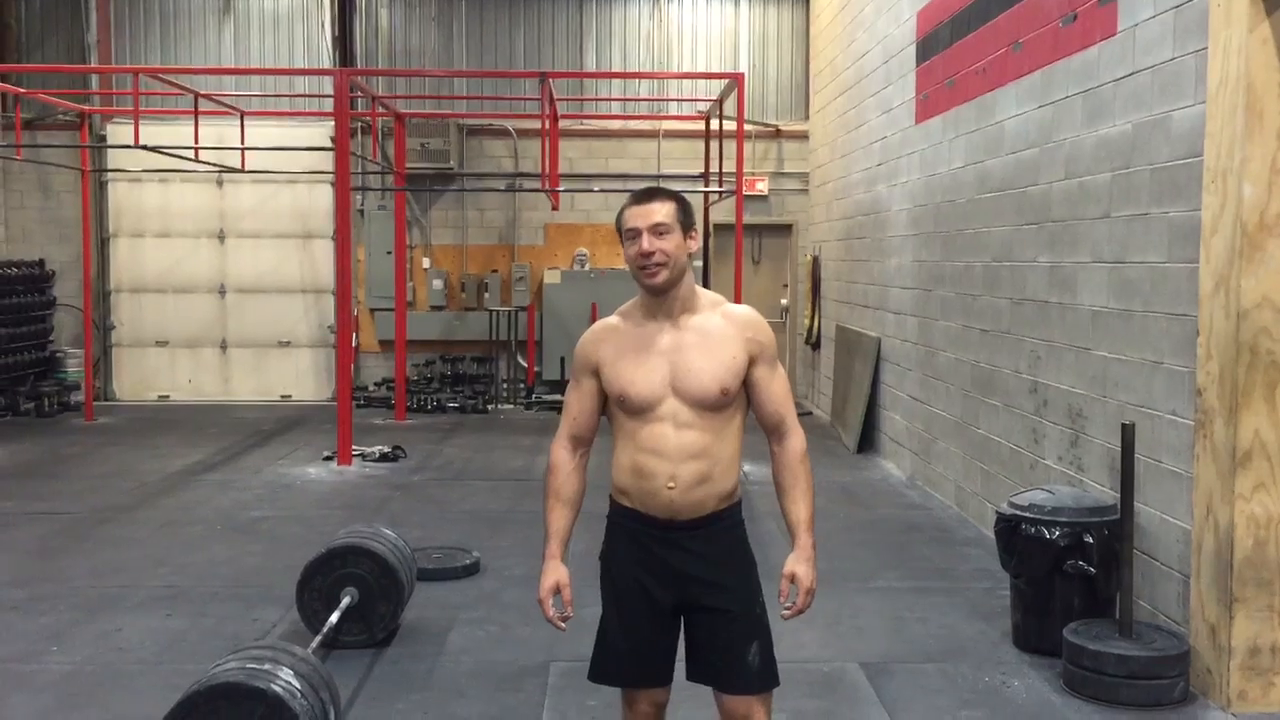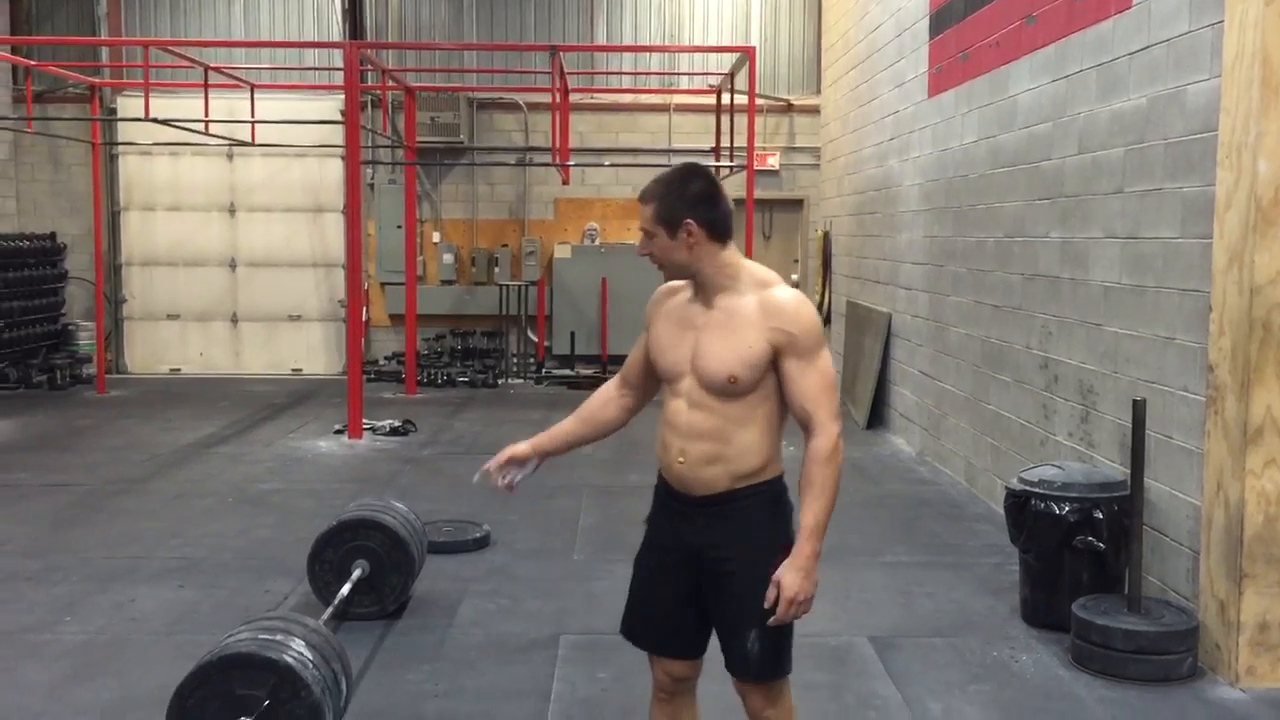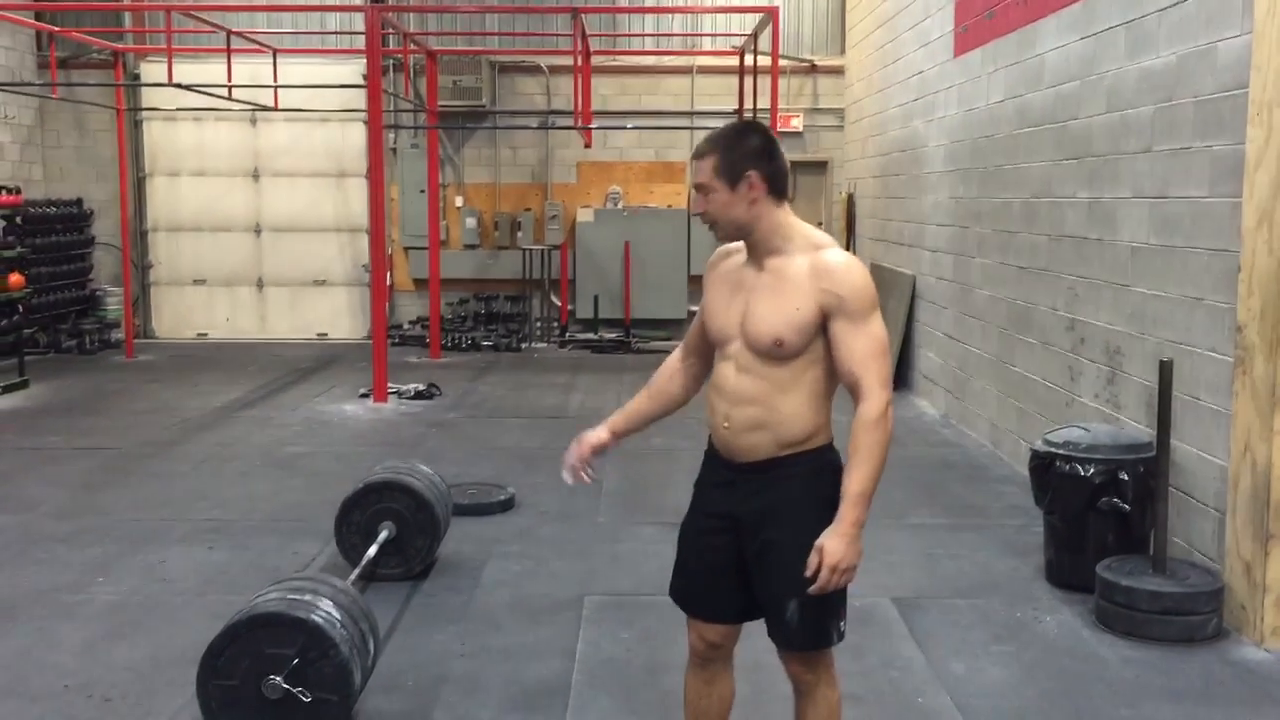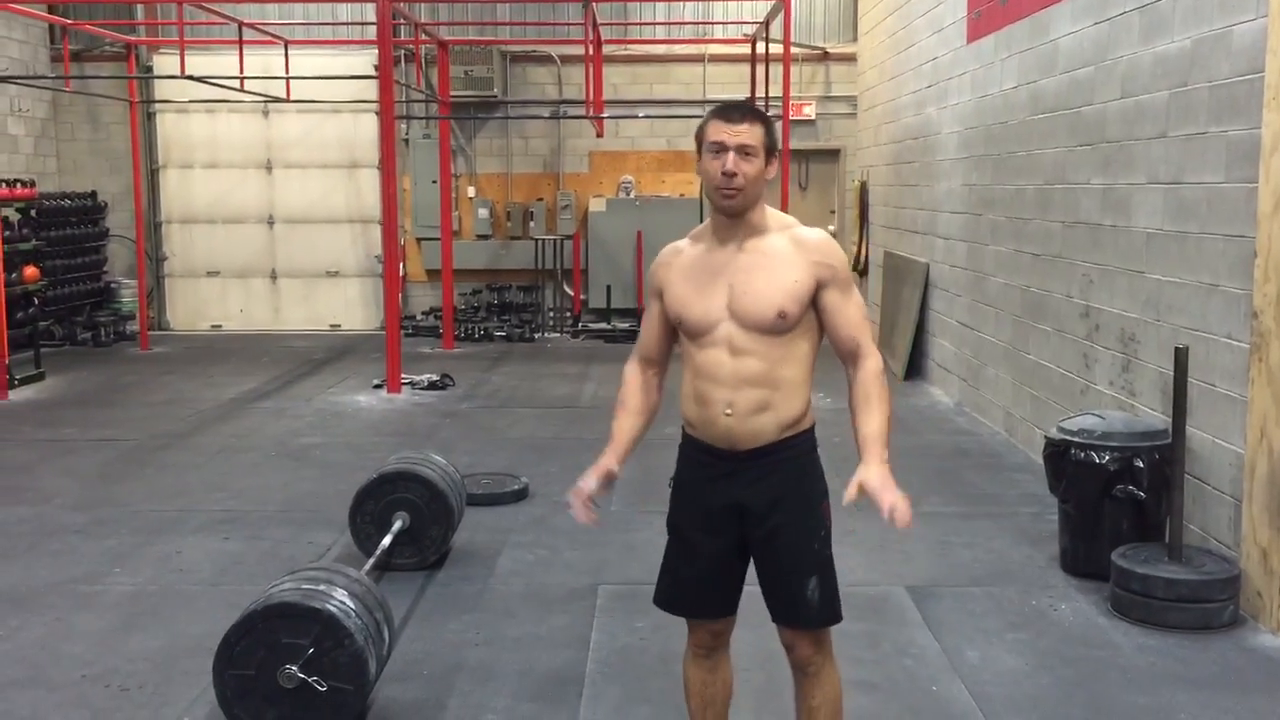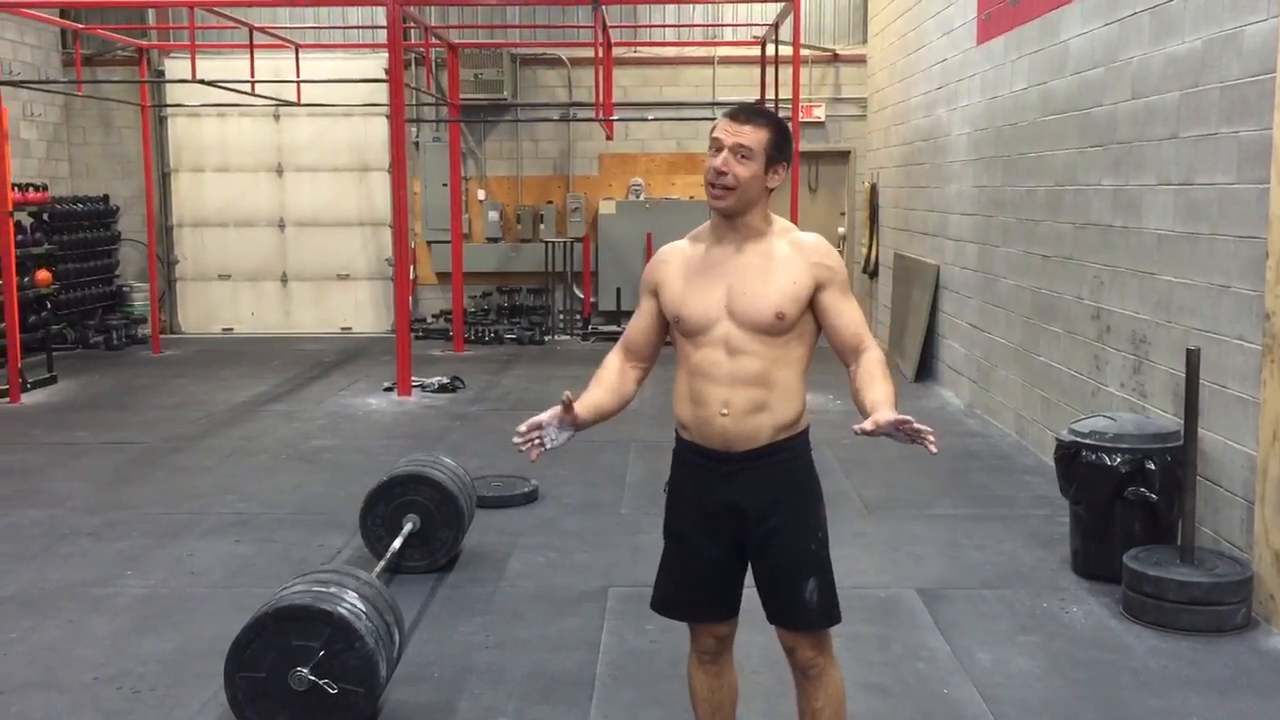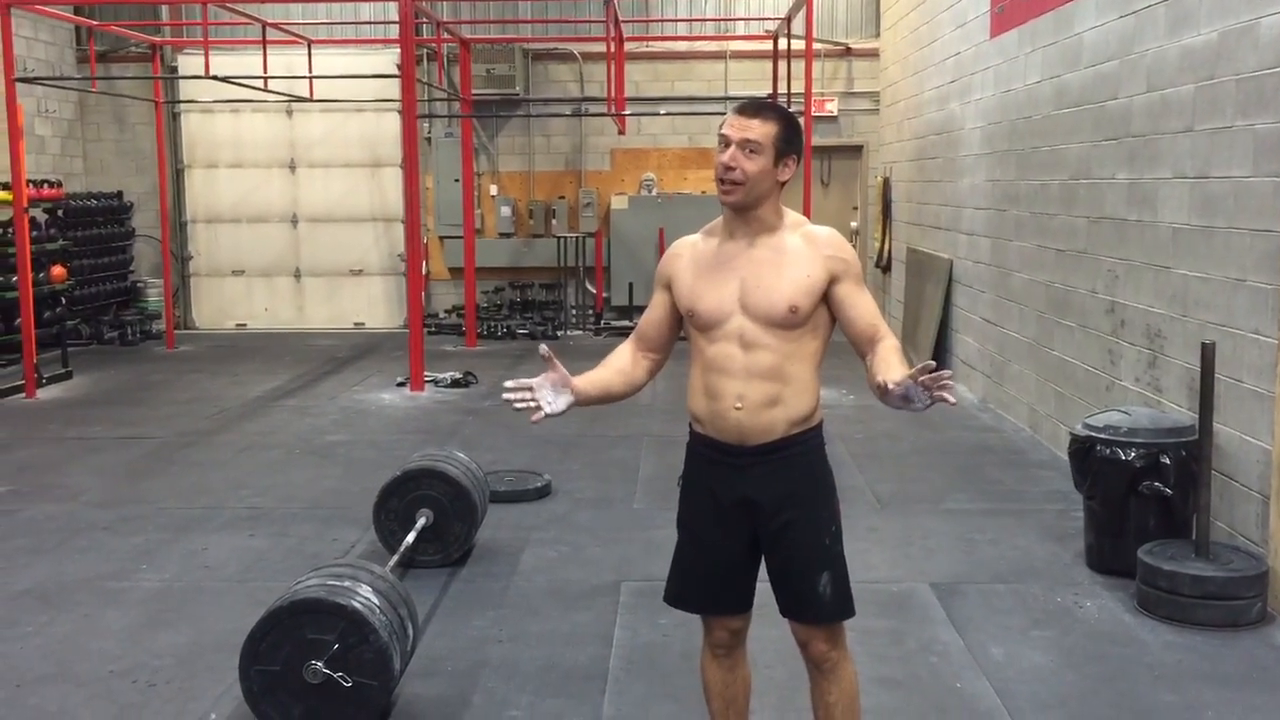
dt=0.5s
person 1, frame 1
left shoulder: (744, 328)
right shoulder: (601, 341)
left elbow: (786, 437)
right elbow: (571, 447)
left wrist: (803, 544)
right wrist: (554, 554)
left hip: (718, 541)
right hip: (633, 542)
person 1, frame 2
left shoulder: (783, 311)
right shoulder: (665, 303)
left elbow: (824, 434)
right elbow: (626, 391)
left wrist: (805, 553)
right wrist: (539, 446)
left hip: (750, 518)
right hip: (672, 513)
person 1, frame 3
left shoulder: (835, 275)
right shoulder: (723, 266)
left elbow: (872, 401)
right elbow: (690, 363)
left wrist: (848, 522)
right wrist: (611, 430)
left hip: (796, 486)
right hip: (720, 478)
left knee: (807, 661)
right knee: (706, 643)
person 1, frame 4
left shoulder: (814, 251)
right shoulder: (671, 263)
left elbow: (862, 357)
right elbow: (646, 366)
left wrist: (874, 459)
right wrist: (611, 459)
left hip: (786, 468)
right hip: (701, 469)
left knee: (807, 643)
right knee: (705, 635)
person 1, frame 5
left shoulder: (811, 257)
right shoulder: (669, 263)
left elbow: (861, 352)
right elbow: (631, 359)
left wrist: (881, 411)
right wrist: (578, 413)
left hip: (780, 470)
right hip: (696, 472)
left knee: (808, 645)
right knee: (708, 638)
person 1, frame 6
left shoulder: (825, 250)
right shoulder: (683, 256)
left elbow: (876, 342)
right elbow: (644, 351)
left wrist: (896, 383)
right wrist: (576, 389)
left hip: (794, 465)
right hip: (709, 466)
left knee: (822, 638)
right knee: (722, 632)
